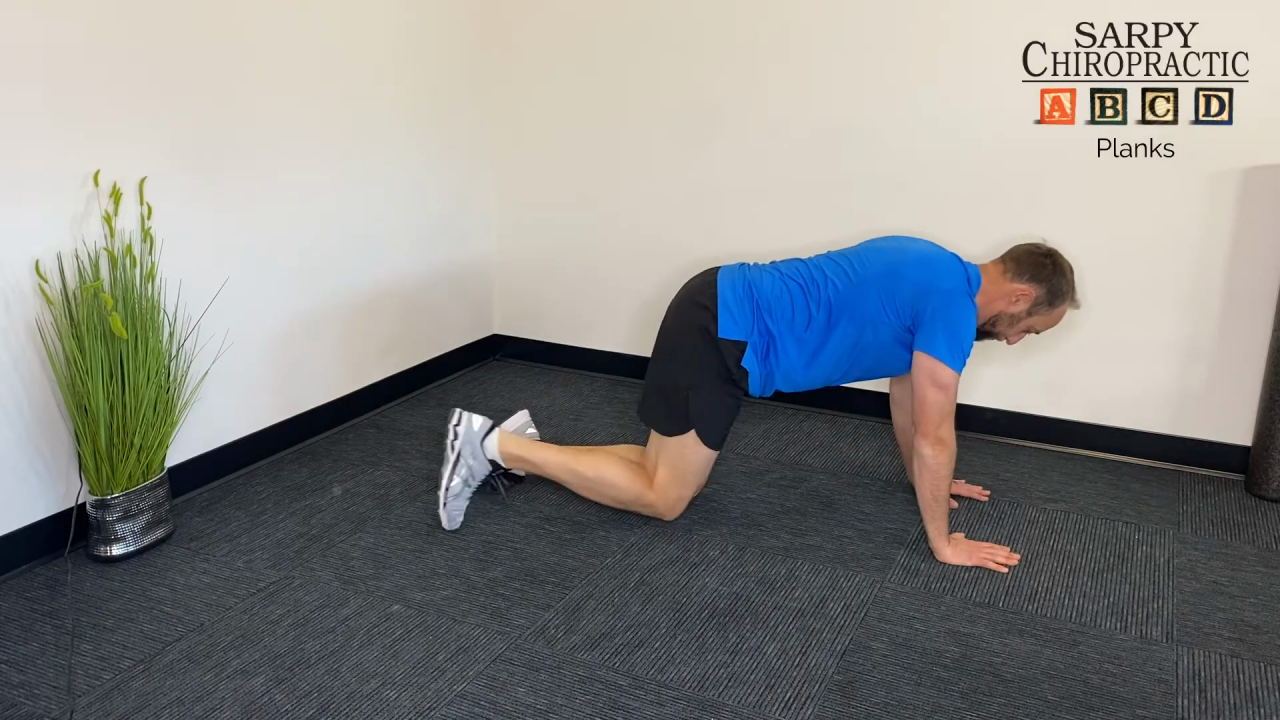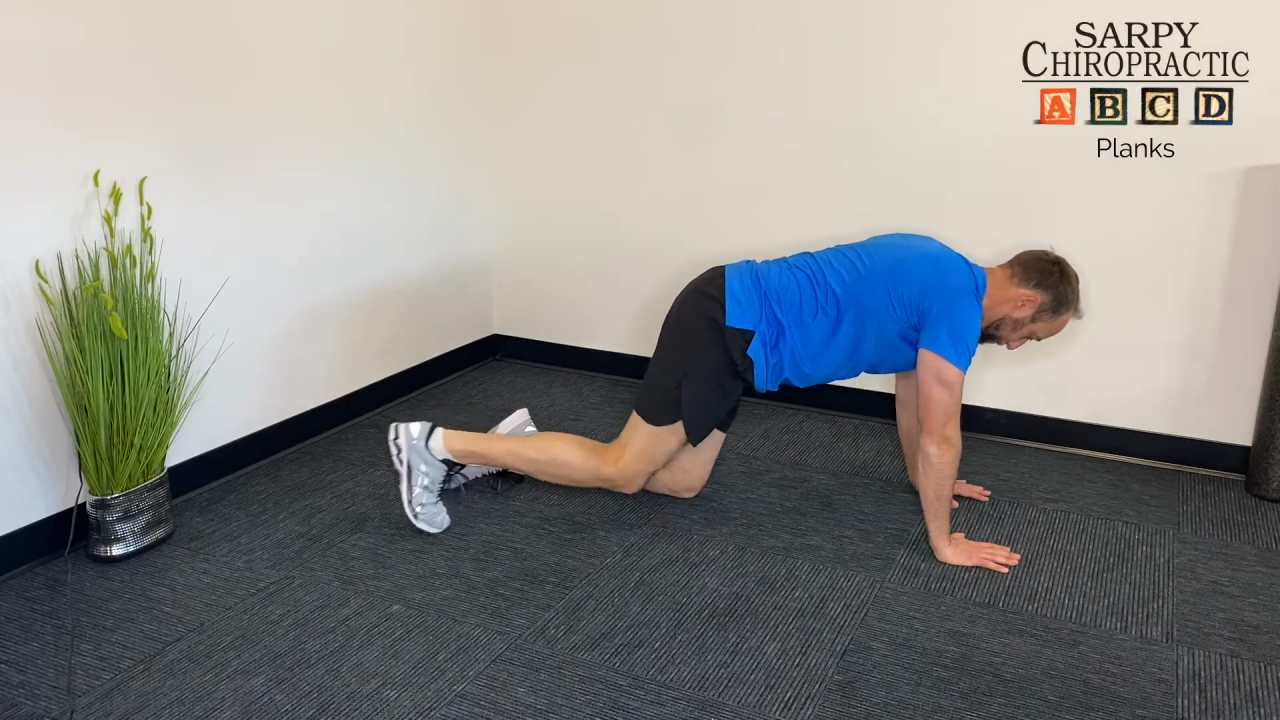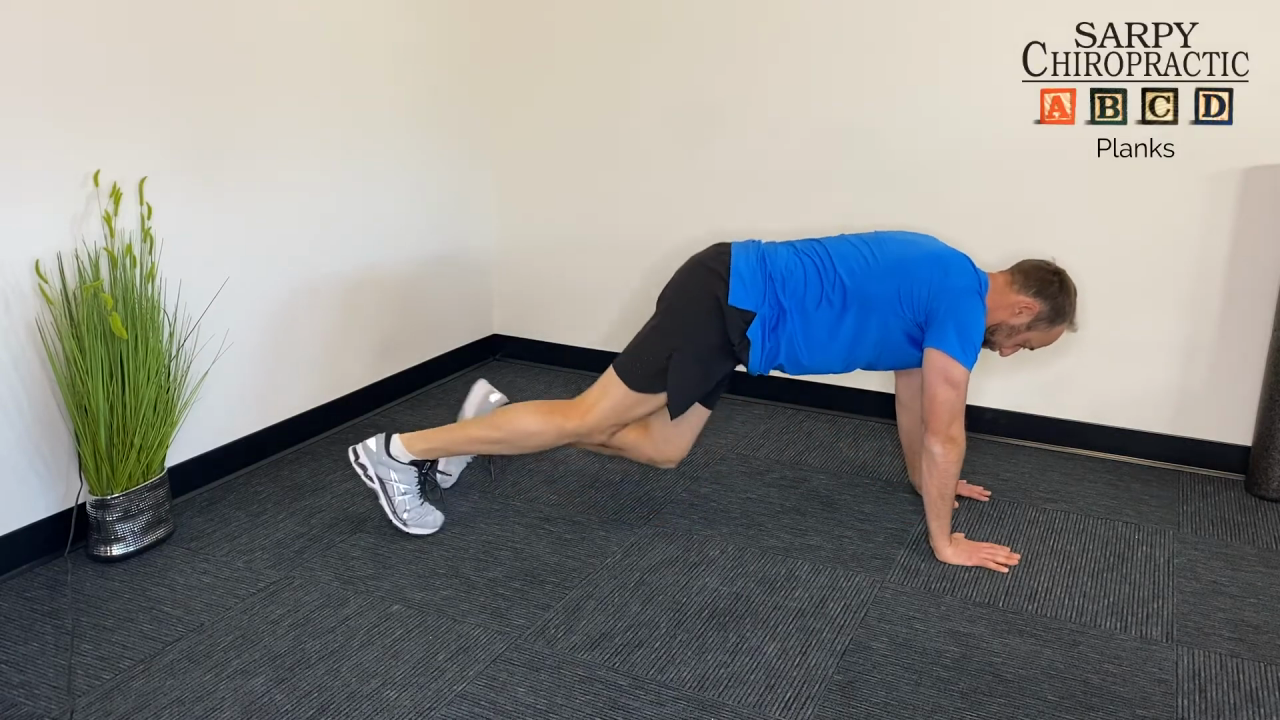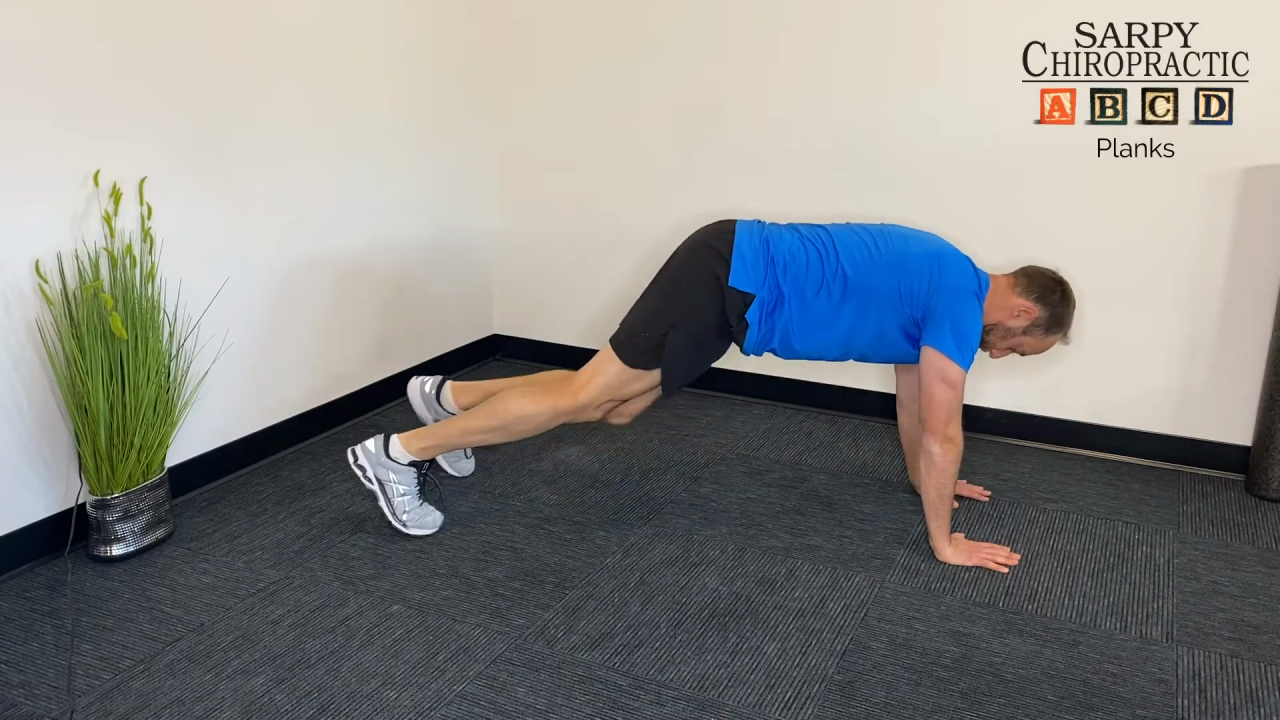
dt=0.3s
person 1, frame 1
left shoulder: (934, 280)
right shoulder: (951, 302)
left elbow: (905, 390)
right elbow: (933, 435)
left wrist: (924, 477)
right wrist: (941, 541)
left hip: (724, 321)
right hip: (720, 330)
left knee: (678, 474)
right knee: (662, 498)
left ankle: (526, 449)
right ankle: (493, 444)
person 1, frame 2
left shoulder: (938, 279)
right shoulder: (959, 299)
left elbow: (910, 394)
right elbow: (940, 433)
left wrist: (925, 479)
right wrist: (944, 540)
left hip: (730, 323)
right hip: (728, 327)
left knee: (681, 481)
right knee: (625, 471)
left ankle: (522, 445)
right ankle: (442, 446)
person 1, frame 3
left shoulder: (938, 288)
right shoulder: (963, 303)
left elbow: (912, 395)
right elbow: (945, 434)
left wrist: (923, 479)
right wrist: (944, 540)
left hip: (729, 300)
right hip: (729, 303)
left knee: (658, 448)
right knee: (592, 418)
left ankle: (497, 412)
right ankle: (401, 452)
person 1, frame 4
left shoulder: (936, 289)
right shoulder: (959, 301)
left elbow: (911, 397)
right elbow: (942, 432)
left wrist: (924, 480)
right wrist: (945, 540)
left hip: (729, 269)
right hip: (732, 279)
left knee: (620, 407)
right knee: (591, 395)
left ankle: (449, 396)
right ankle: (402, 453)
